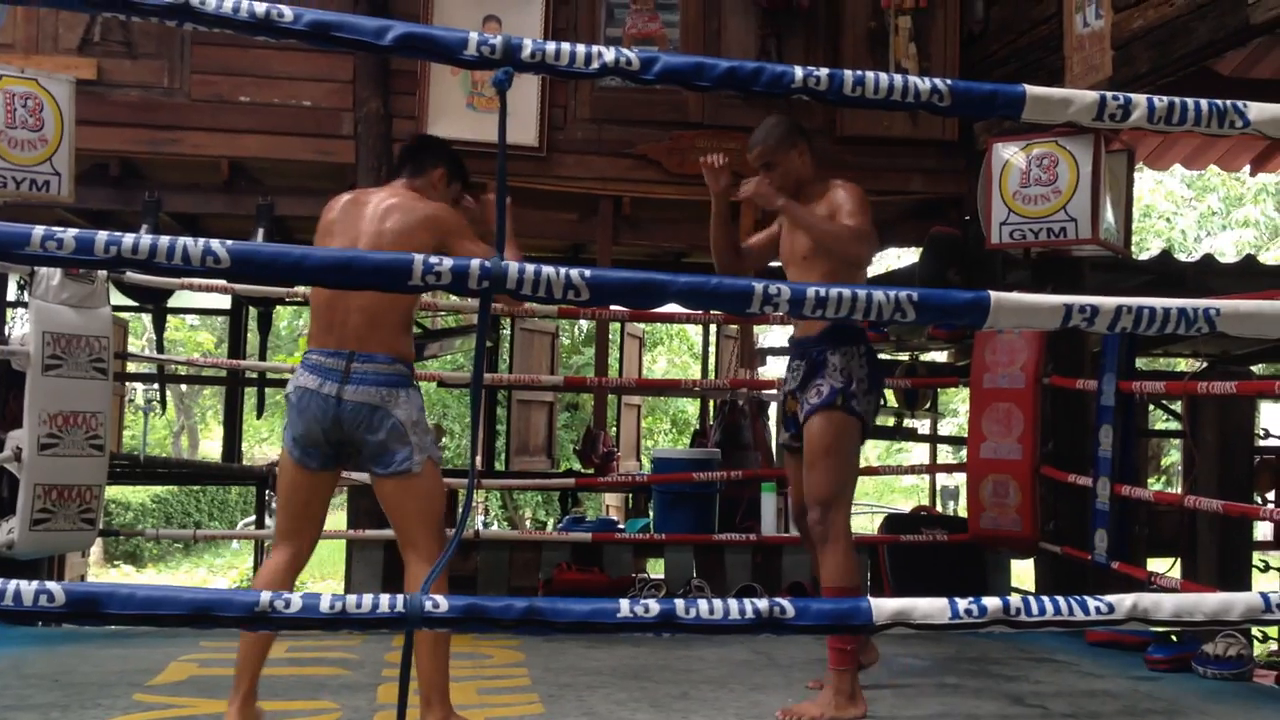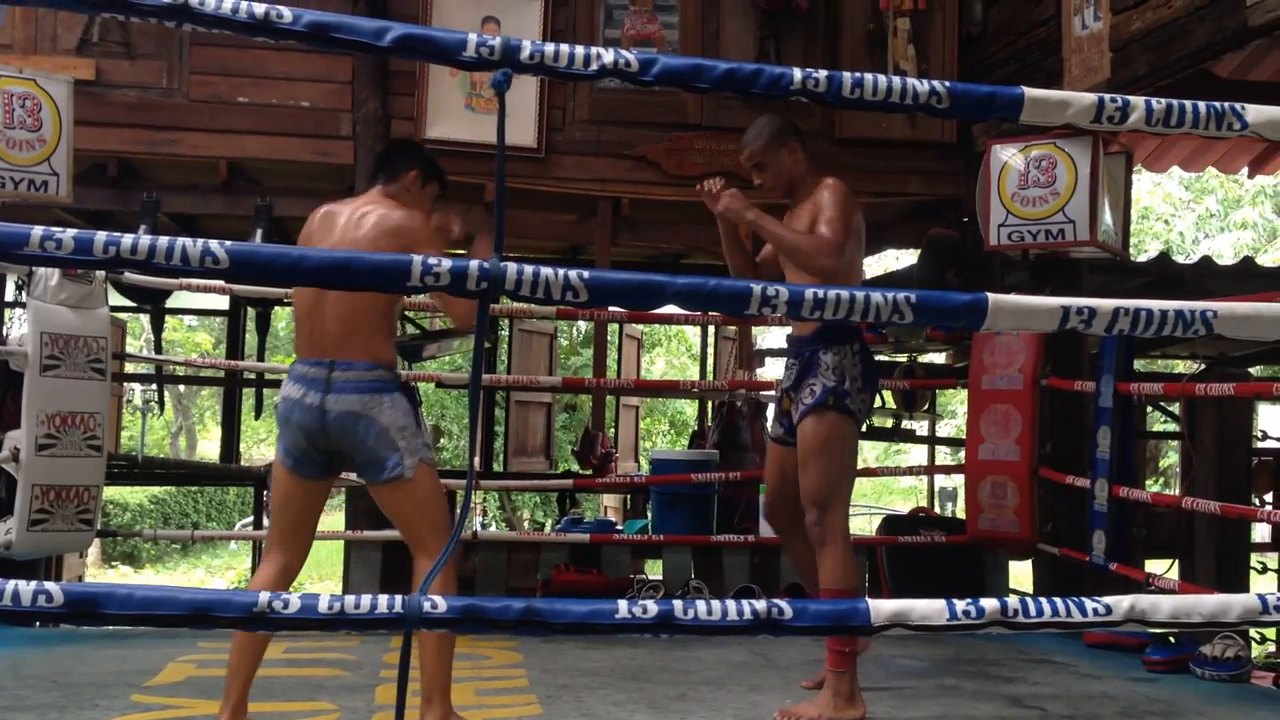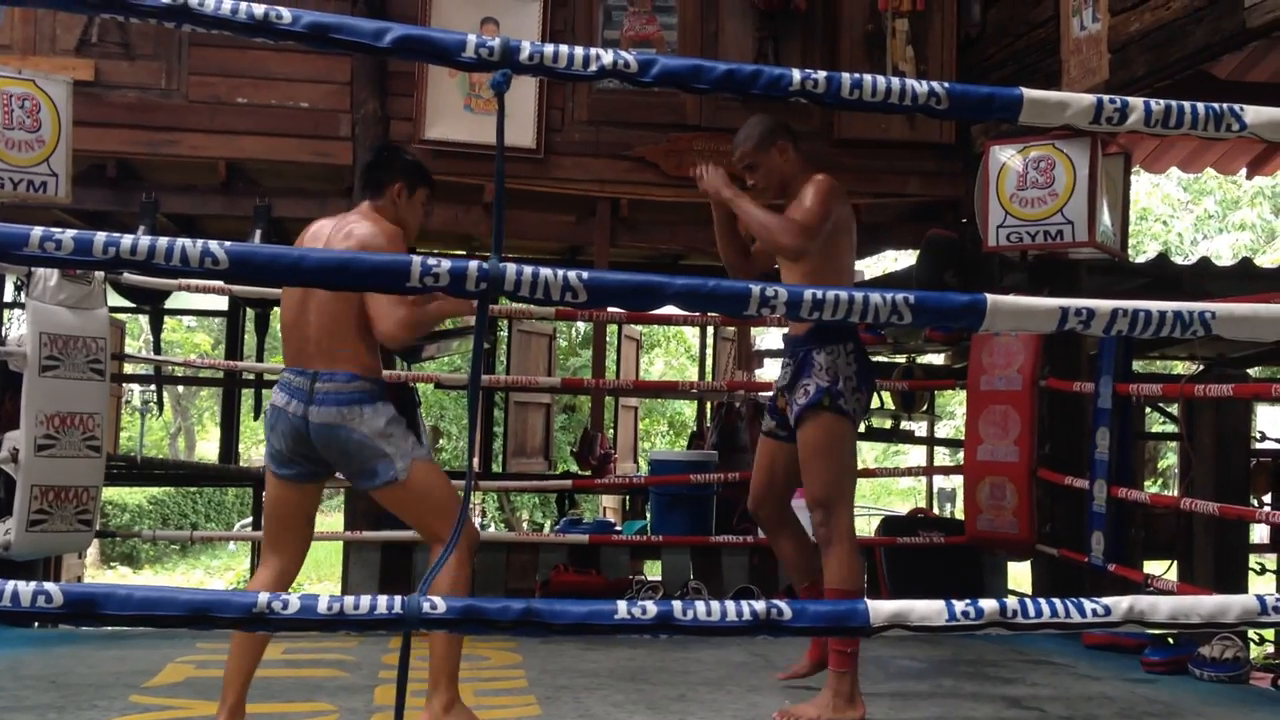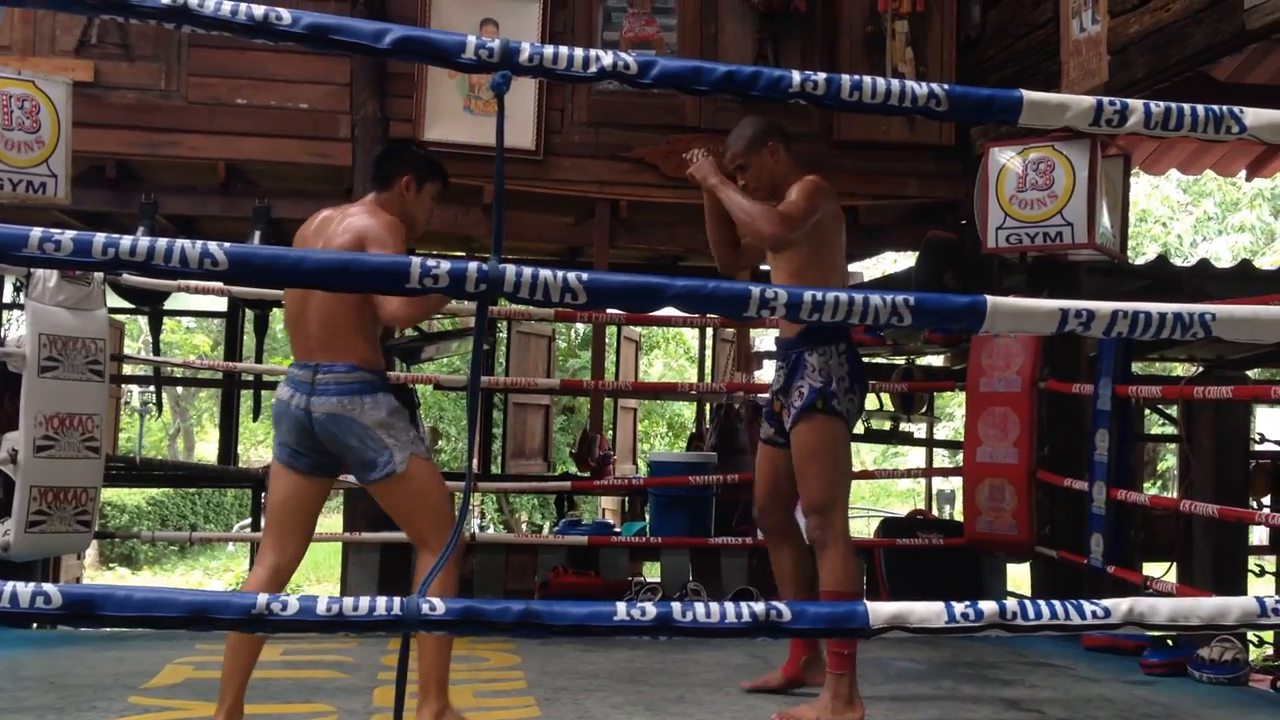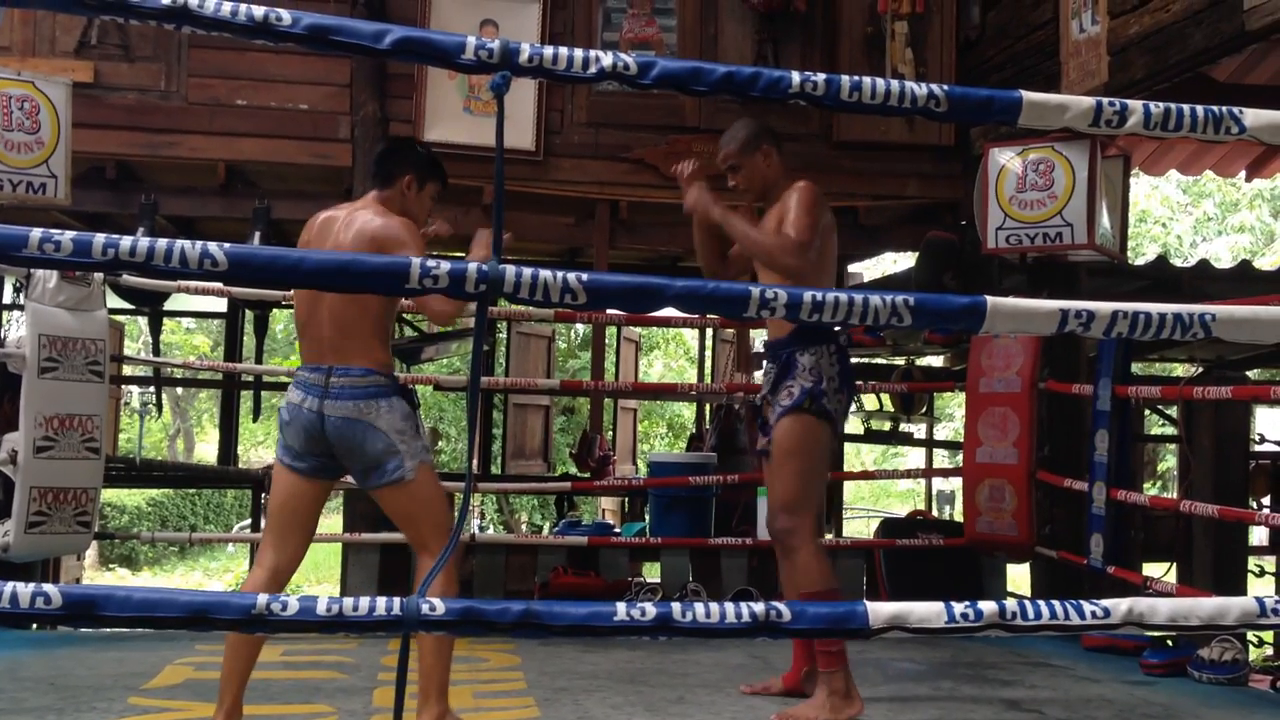
dt=0.1s
person 1, frame 1
left shoulder: (842, 197)
right shoulder: (789, 219)
left elbow: (861, 249)
right elbow: (731, 267)
left wrist: (783, 204)
right wrist: (720, 199)
left hip: (839, 362)
right hip: (802, 364)
left knee: (826, 519)
right knee: (808, 518)
right ankle: (856, 641)
person 1, frame 2
left shoulder: (833, 196)
right shoulder: (796, 214)
left elbow: (829, 262)
right elbow: (751, 277)
left wrist: (753, 216)
right wrist: (726, 217)
left hip: (833, 361)
right hip: (803, 363)
left knee: (823, 520)
right knee: (780, 510)
right ankle: (846, 634)
person 1, frame 3
left shoulder: (823, 192)
right shoulder: (792, 207)
left elbow: (795, 242)
right elbow: (745, 270)
left wrist: (732, 195)
right wrist: (720, 205)
left hip: (829, 360)
right hip: (800, 362)
left knee: (830, 520)
right knee: (765, 504)
right ankle: (826, 636)
person 1, frame 4
left shoulder: (811, 190)
right shoulder: (783, 208)
left elbow: (775, 235)
right elbow: (733, 258)
left wrist: (717, 184)
right wrist: (712, 191)
left hip: (821, 363)
right hip: (795, 366)
left knee: (825, 524)
right knee: (771, 517)
right ankle: (802, 660)
person 1, frame 5
left shoulder: (804, 197)
right shoulder: (772, 212)
left elbow: (792, 263)
right elbow: (719, 271)
left wrist: (716, 211)
right wrist: (701, 206)
left hip: (810, 364)
right hip: (783, 367)
left knee: (793, 523)
right knee: (784, 526)
right ankle: (805, 667)
person 2, frame 1
left shoulder: (338, 206)
right shoulder: (434, 218)
right elbow: (511, 289)
right wrist: (494, 225)
left hip: (314, 383)
right hip: (382, 392)
left knee: (288, 549)
right knee: (425, 556)
person 2, frame 2
left shoulder: (322, 218)
right shoulder: (405, 222)
right elbow: (468, 314)
right wrist: (481, 255)
left hip: (303, 393)
right hip: (369, 399)
left knee: (280, 560)
right knee: (436, 549)
person 2, frame 3
left shoulder: (314, 232)
right shoulder: (382, 235)
right elbow: (392, 331)
left wrist: (417, 293)
right wrist: (445, 306)
left hip: (291, 402)
right hip: (353, 408)
left knee: (277, 563)
right knee: (456, 538)
person 2, frame 4
left shoulder: (316, 223)
right shoulder: (381, 226)
right elbow: (398, 309)
left wrist: (398, 255)
left hip: (297, 396)
right hip: (355, 399)
left knee: (275, 562)
right knee: (439, 544)
person 2, frame 5
left shoulder: (317, 223)
right shoulder: (394, 228)
right elbow: (444, 309)
right wrist: (482, 250)
left hip: (305, 399)
right hip: (369, 402)
left knee: (272, 564)
right knee: (438, 552)
